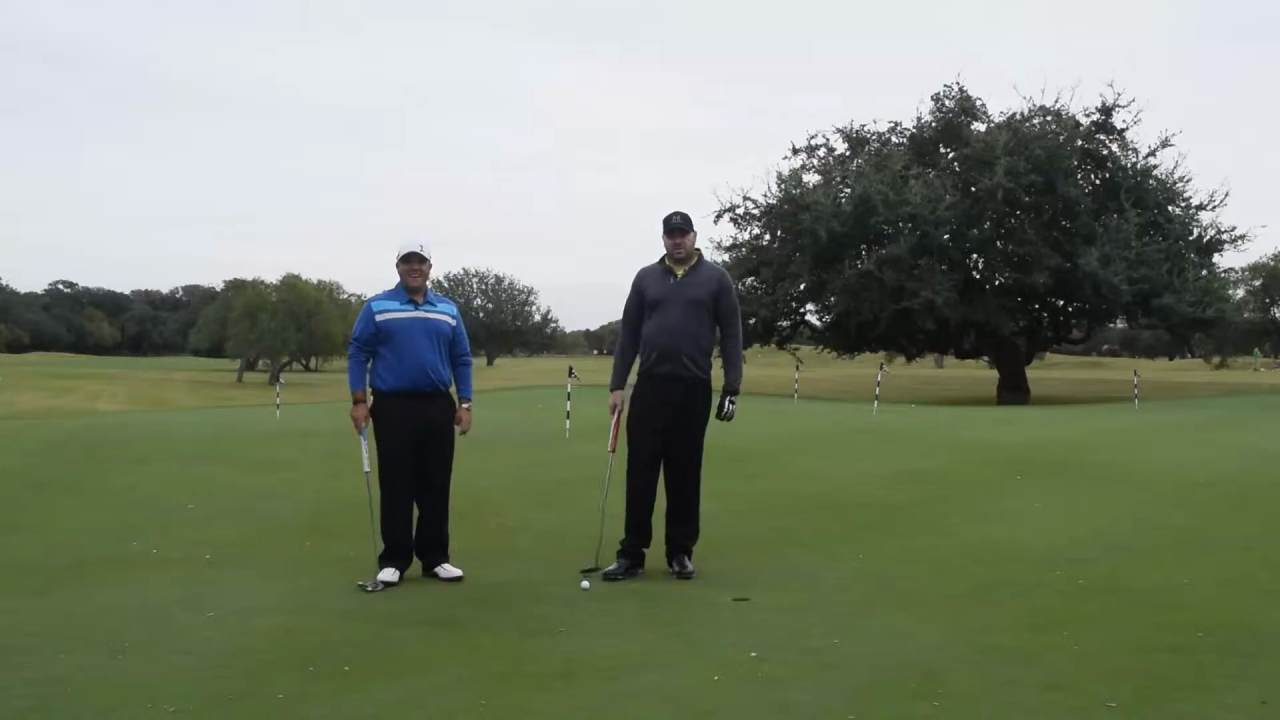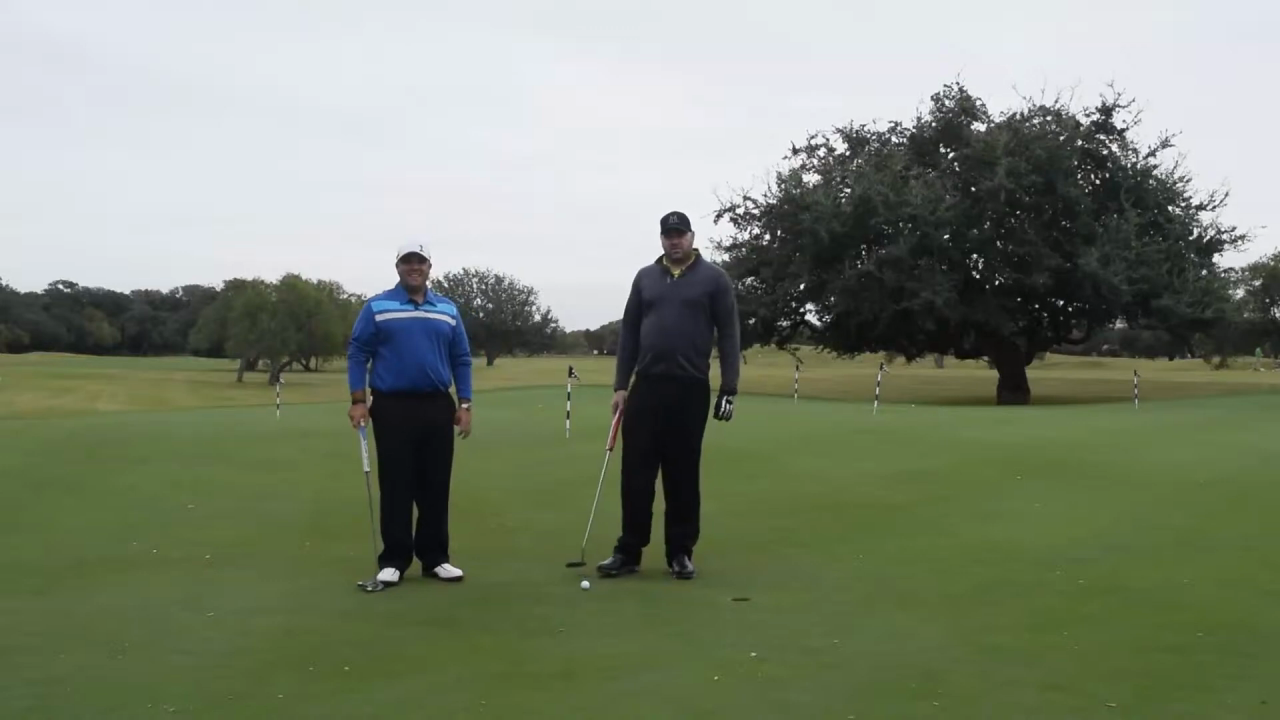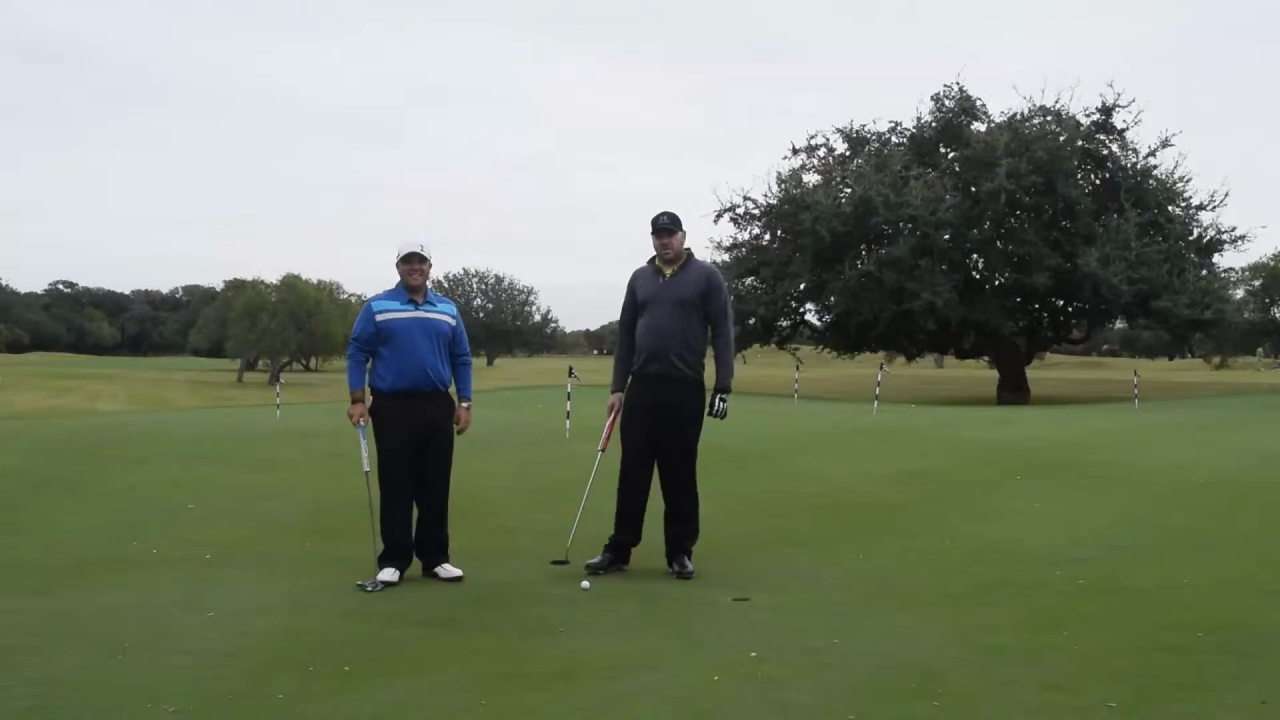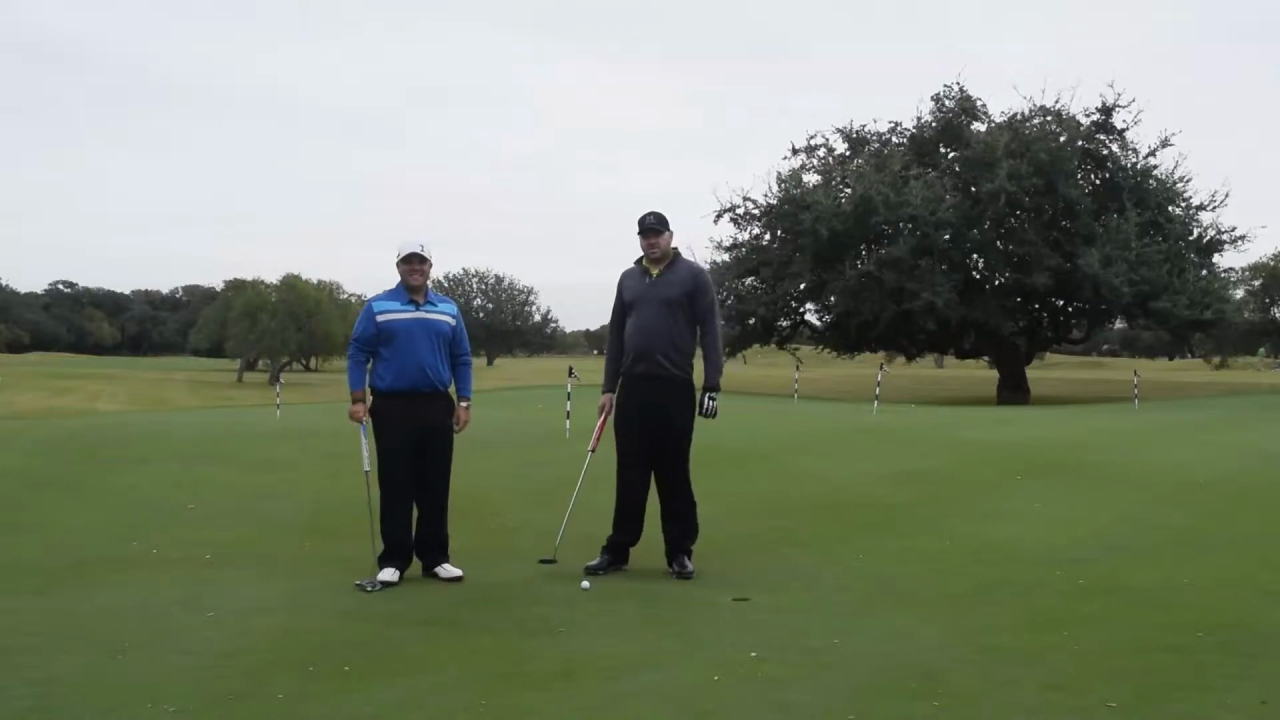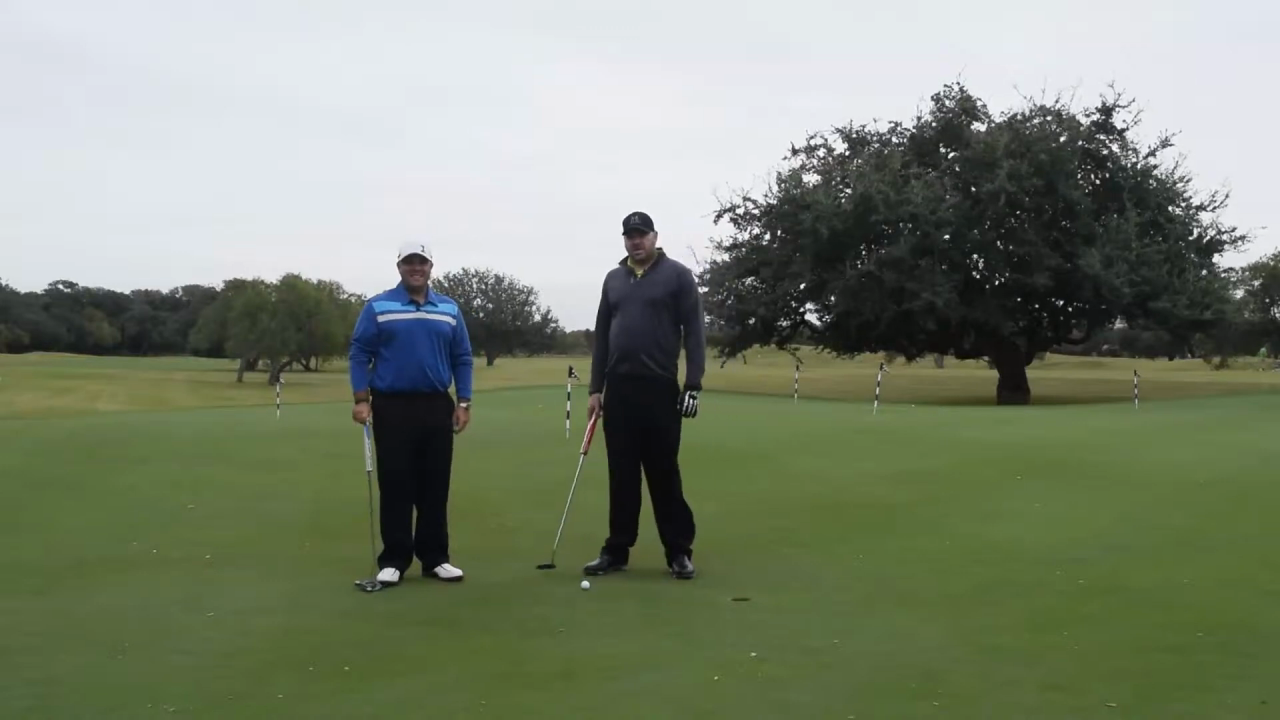
dt=0.2s
person 1, frame 1
left shoulder: (716, 278)
right shoulder: (646, 277)
left elbow: (731, 335)
right elbow: (629, 333)
left wrist: (731, 389)
right wrist: (618, 385)
left hip: (693, 389)
right hip: (649, 387)
left knee: (685, 474)
right knee: (640, 471)
left ankle: (680, 551)
right ankle: (631, 554)
person 1, frame 2
left shoulder: (714, 278)
right shoulder: (645, 277)
left elbow: (729, 335)
right elbow: (629, 333)
left wrist: (729, 389)
right wrist: (621, 385)
left hip: (690, 388)
right hip: (646, 387)
left knee: (683, 473)
right knee: (636, 469)
left ankle: (680, 552)
right ankle: (628, 550)
person 1, frame 3
left shoulder: (706, 276)
right shoulder: (639, 278)
left elbow: (722, 334)
right elbow: (626, 334)
left wrist: (723, 387)
right wrist: (618, 386)
left hip: (685, 388)
right hip: (642, 387)
left knee: (680, 473)
right knee: (632, 470)
left ankle: (680, 551)
right ankle: (619, 548)
person 1, frame 4
left shoulder: (693, 276)
right shoulder: (628, 279)
left elbow: (710, 332)
right elbow: (615, 335)
left wrist: (711, 385)
right wrist: (609, 387)
left hip: (675, 387)
right hip: (633, 387)
left knee: (674, 472)
right knee: (630, 471)
left ankle: (680, 551)
right ankle: (617, 549)
person 1, frame 5
left shoulder: (677, 275)
right shoulder: (613, 279)
left elbow: (694, 332)
right elbow: (602, 336)
left wrist: (693, 384)
right wrist: (596, 388)
left hip: (660, 387)
right hip: (619, 388)
left knee: (664, 471)
right knee: (621, 472)
left ankle: (678, 550)
right ankle: (617, 549)
person 2, frame 1
left shoulder: (448, 310)
right shoulder: (376, 307)
left elbow: (462, 359)
right elbow: (358, 355)
left wrist: (465, 403)
right wrist: (359, 401)
left hip: (437, 407)
right hip: (392, 407)
left knee: (436, 486)
right knee: (396, 486)
left ankle: (435, 557)
right ankle: (393, 560)
person 2, frame 2
left shoulder: (448, 310)
right shoulder: (376, 307)
left elbow: (462, 359)
right elbow: (357, 354)
left wrist: (465, 403)
right wrist: (358, 400)
left hip: (437, 407)
right hip: (392, 407)
left knee: (436, 486)
right knee: (396, 486)
left ankle: (435, 557)
right ankle: (394, 560)
person 2, frame 3
left shoulder: (448, 310)
right shoulder: (376, 307)
left elbow: (462, 359)
right elbow: (357, 354)
left wrist: (464, 402)
right wrist: (357, 399)
left hip: (437, 407)
right hip: (392, 407)
left knee: (436, 486)
right knee: (395, 486)
left ankle: (435, 558)
right ankle: (394, 560)
person 2, frame 4
left shoulder: (449, 309)
right shoulder: (377, 307)
left elbow: (462, 358)
right elbow: (358, 354)
left wrist: (463, 402)
right wrist: (358, 398)
left hip: (437, 406)
right hip: (392, 406)
left knee: (435, 487)
right knee: (395, 486)
left ankle: (435, 558)
right ankle: (394, 560)
person 2, frame 5
left shoulder: (449, 309)
right shoulder: (377, 307)
left elbow: (462, 358)
right elbow: (359, 354)
left wrist: (463, 402)
right wrist: (361, 399)
left hip: (436, 406)
right hip: (392, 406)
left knee: (435, 486)
right knee: (395, 486)
left ankle: (435, 557)
right ankle: (394, 560)
